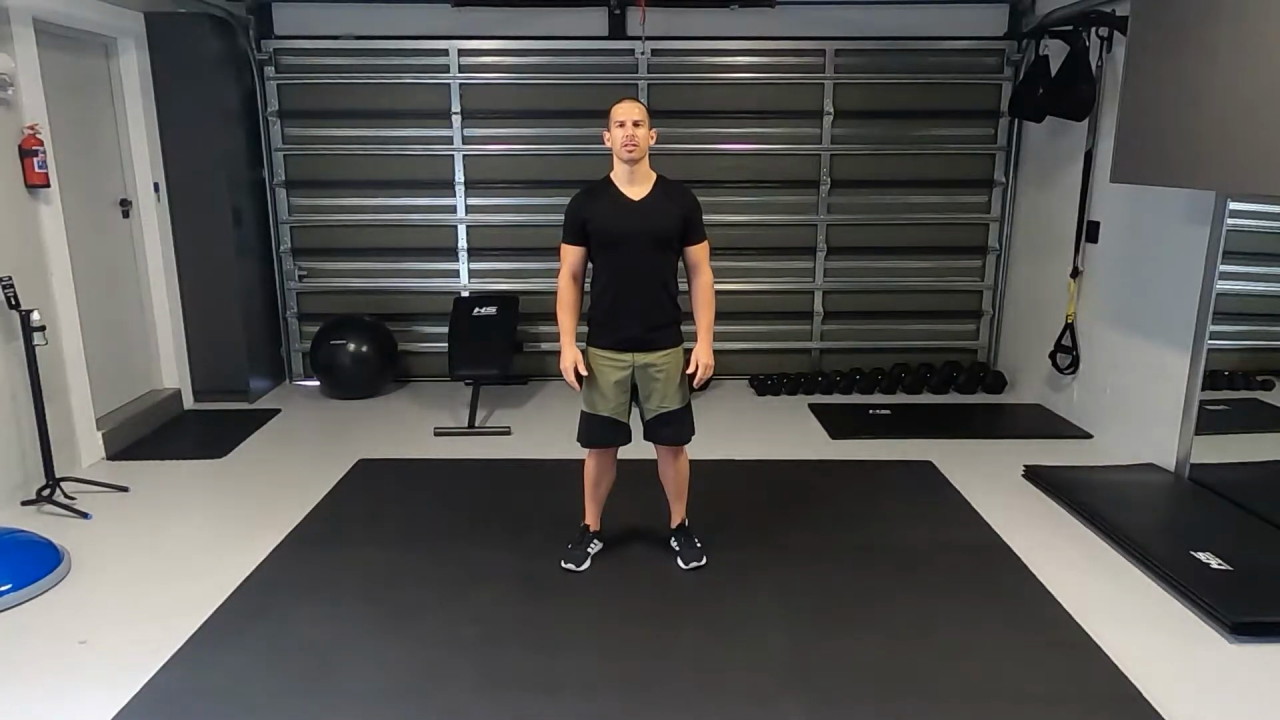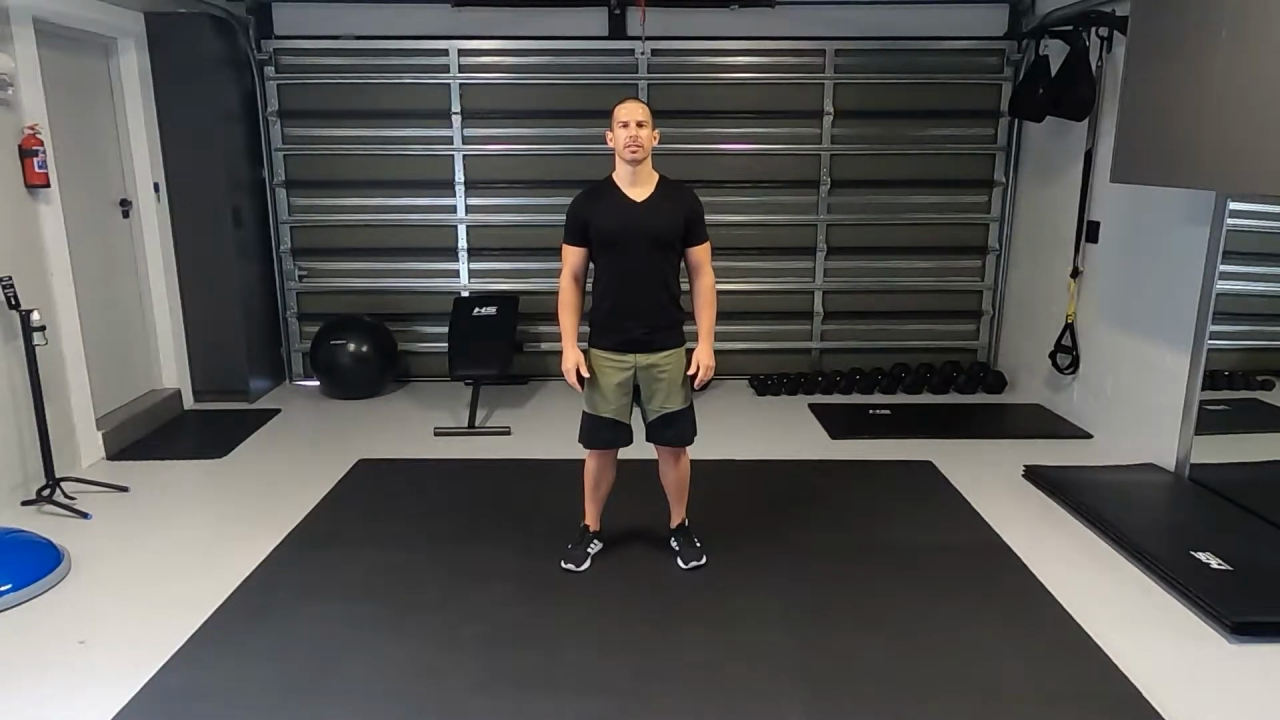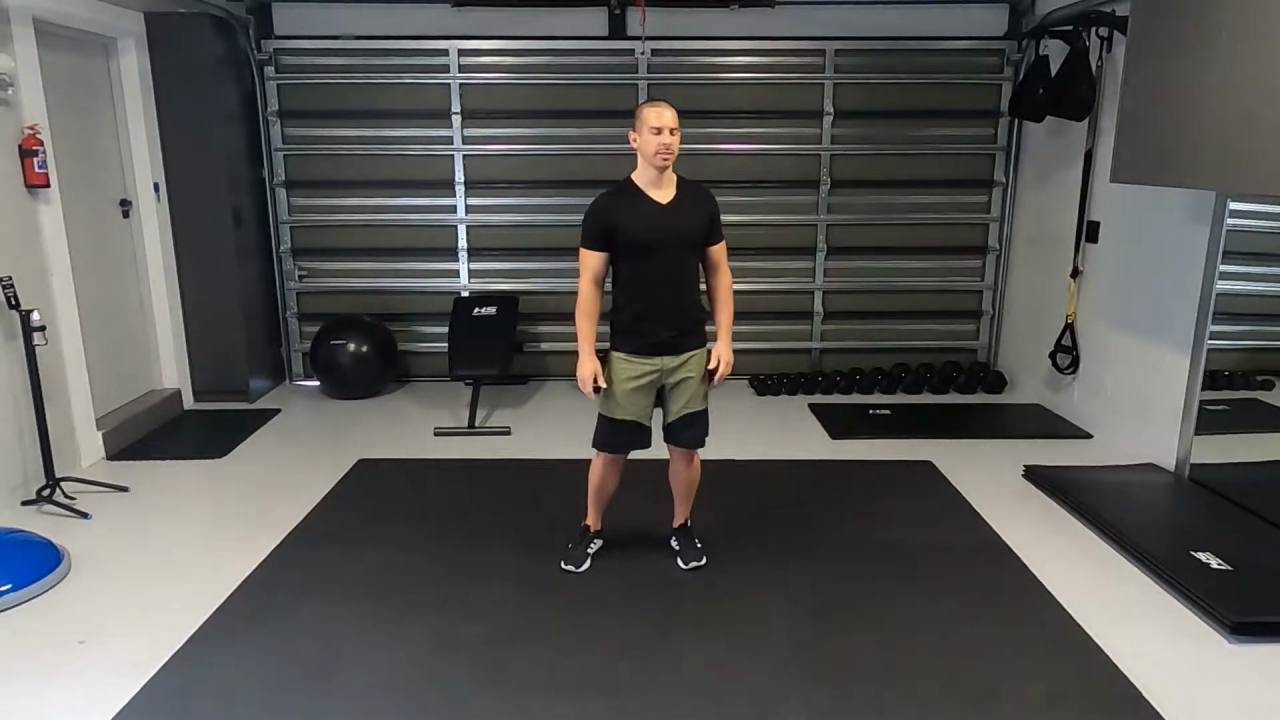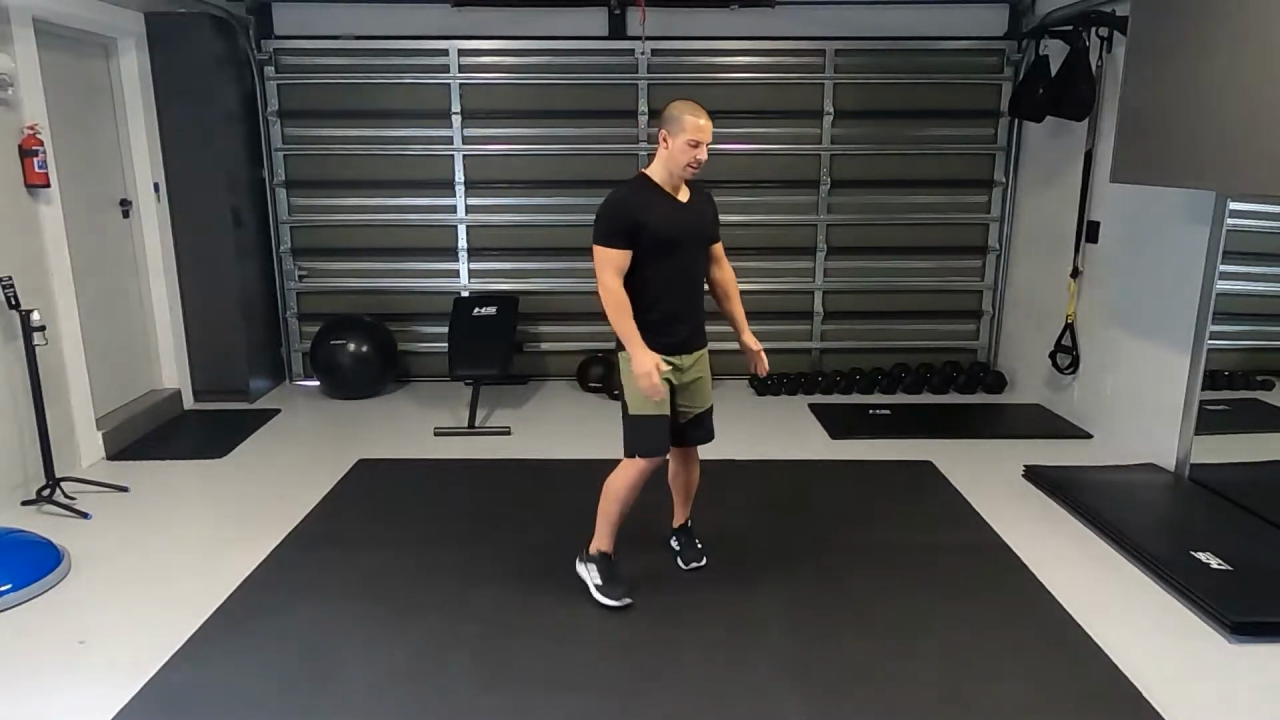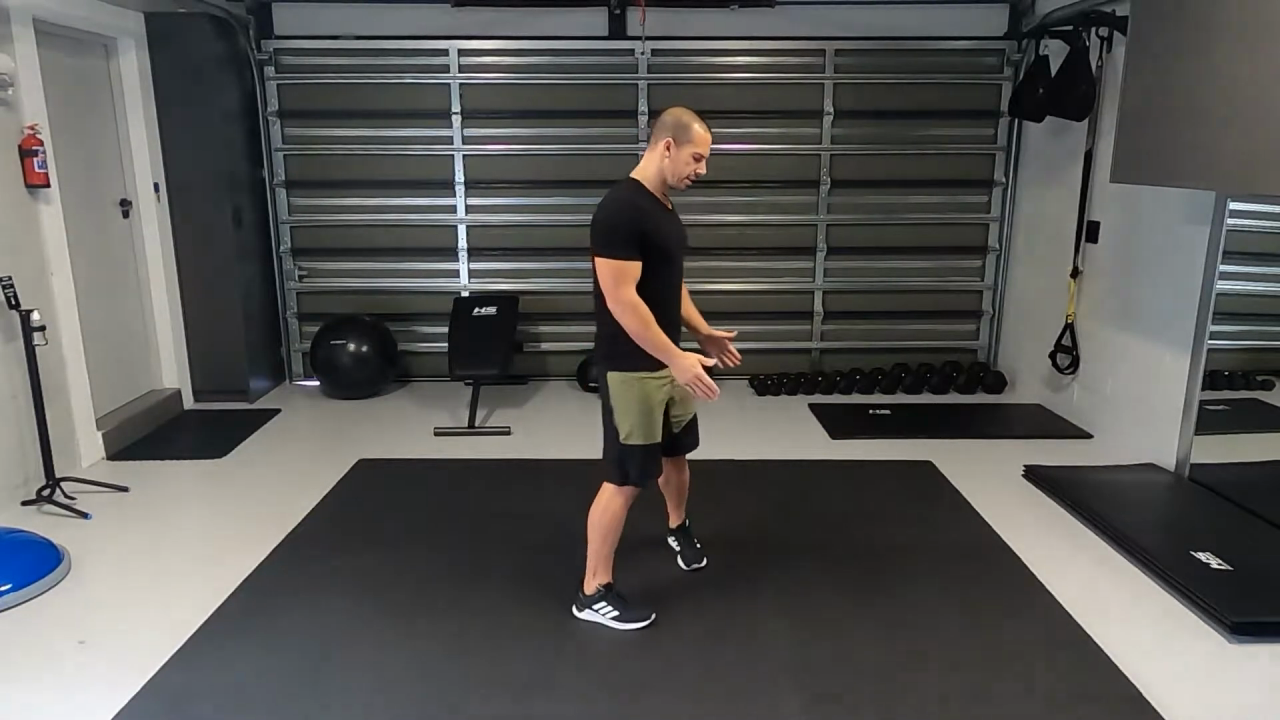
dt=0.3s
person 1, frame 1
left shoulder: (679, 199)
right shoulder: (586, 203)
left elbow: (700, 273)
right elbow: (570, 276)
left wrist: (705, 341)
right wrist: (568, 343)
left hip: (665, 348)
right hip: (604, 349)
left knee: (672, 442)
right knee: (601, 444)
left ankle: (680, 527)
right ankle: (590, 530)
person 1, frame 2
left shoulder: (682, 200)
right shoulder: (589, 204)
left elbow: (702, 274)
right elbow: (571, 278)
left wrist: (705, 342)
right wrist: (569, 345)
left hip: (667, 349)
right hip: (606, 351)
left knee: (673, 444)
right knee: (602, 446)
left ankle: (679, 527)
right ankle: (590, 529)
person 1, frame 3
left shoulder: (701, 201)
right shoulder: (609, 207)
left elbow: (718, 272)
right elbow: (590, 284)
left wrist: (723, 338)
right wrist: (586, 353)
left hip: (689, 352)
right hip: (628, 355)
left knee: (685, 448)
right knee: (612, 449)
left ankle: (681, 528)
right ankle: (591, 529)
person 1, frame 4
left shoulder: (702, 200)
right shoulder: (625, 203)
left elbow: (718, 267)
right elbow: (610, 282)
left wrist: (743, 331)
right wrist: (637, 351)
left hip: (693, 349)
right hip: (647, 354)
left knee: (687, 448)
right knee: (645, 456)
left ankle: (681, 528)
right ankle: (597, 553)
person 1, frame 5
left shoulder: (661, 203)
right shoulder: (622, 210)
right elbow: (620, 298)
left wrist: (701, 332)
right wrist: (676, 359)
left hip: (662, 360)
right hip: (629, 367)
left knee: (676, 452)
right knee: (626, 478)
left ankle: (677, 527)
right ankle: (594, 592)
